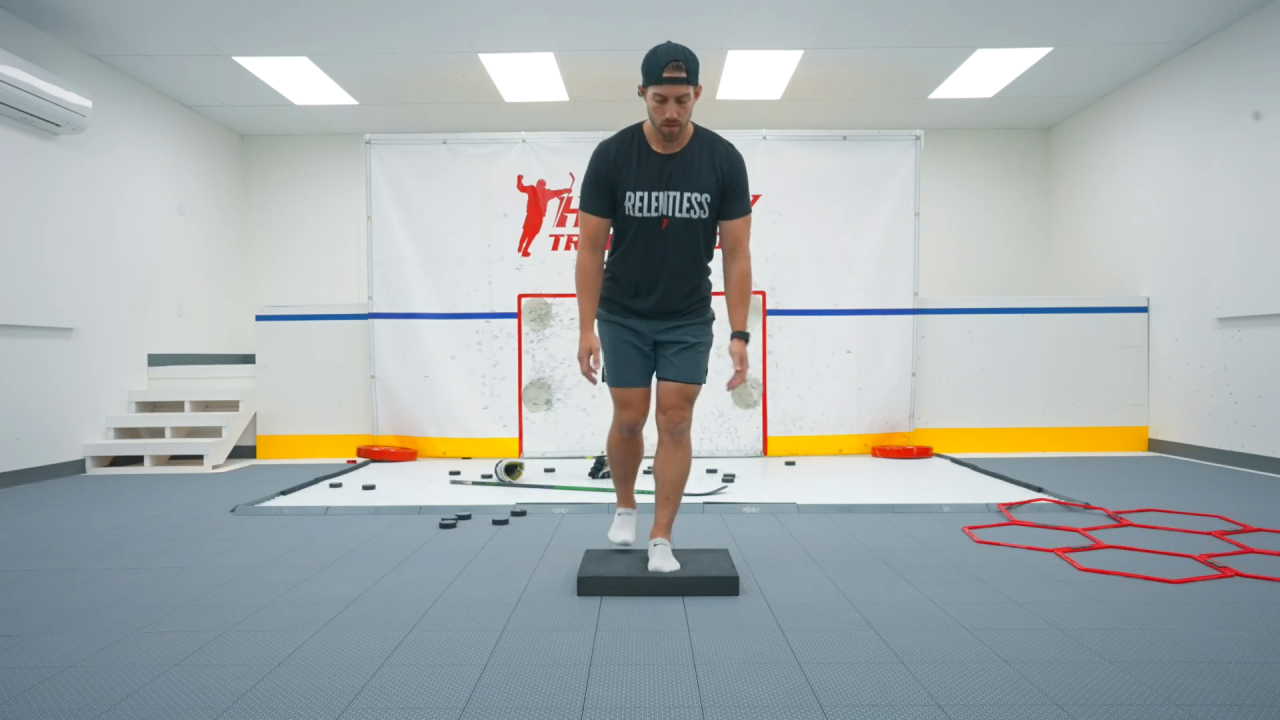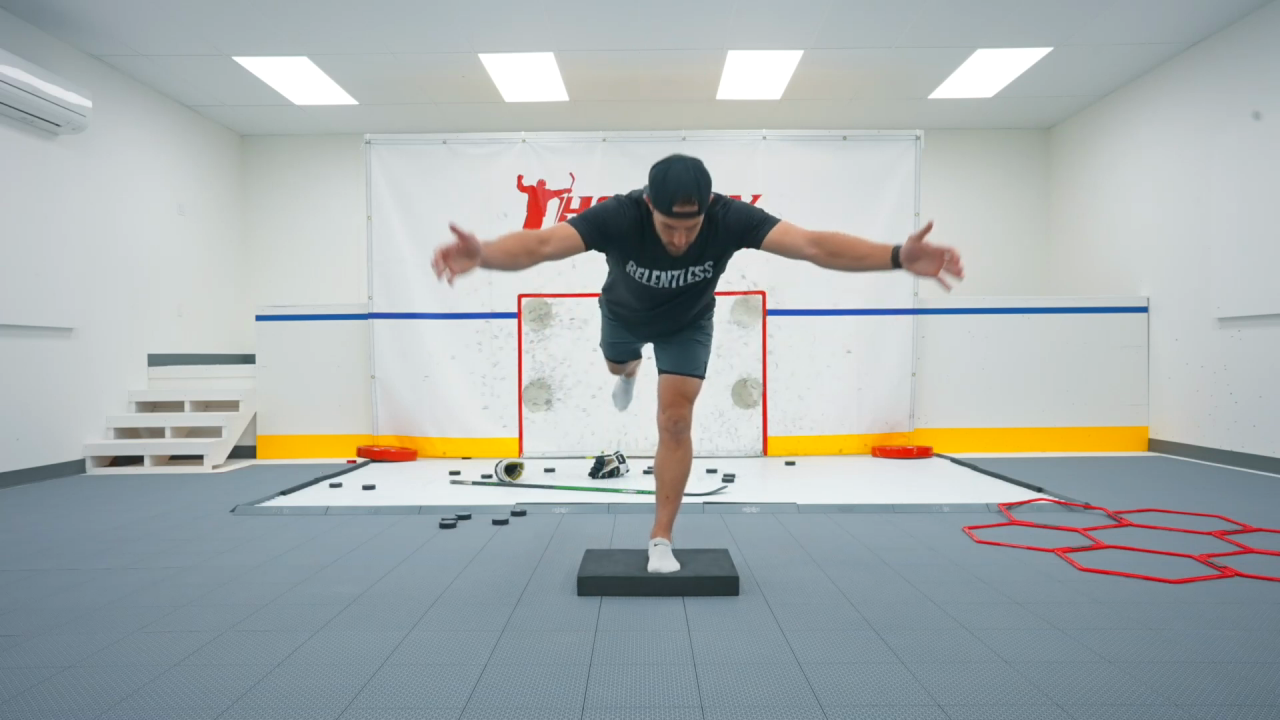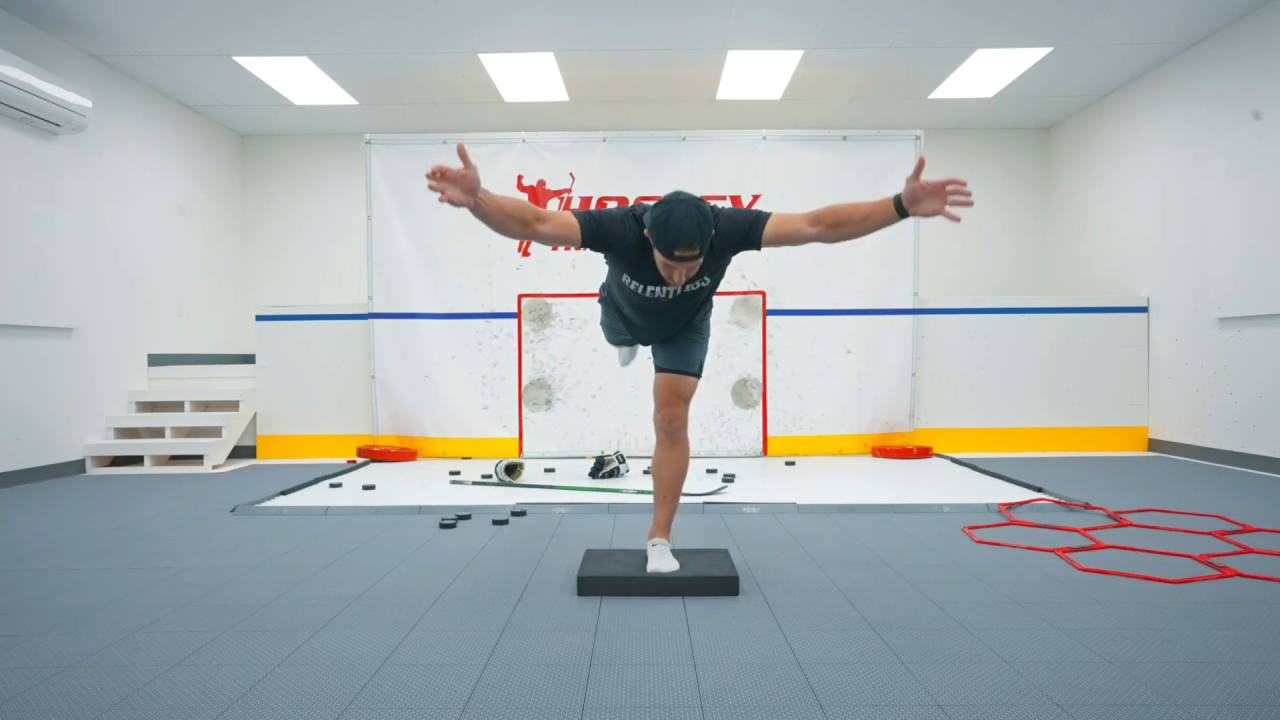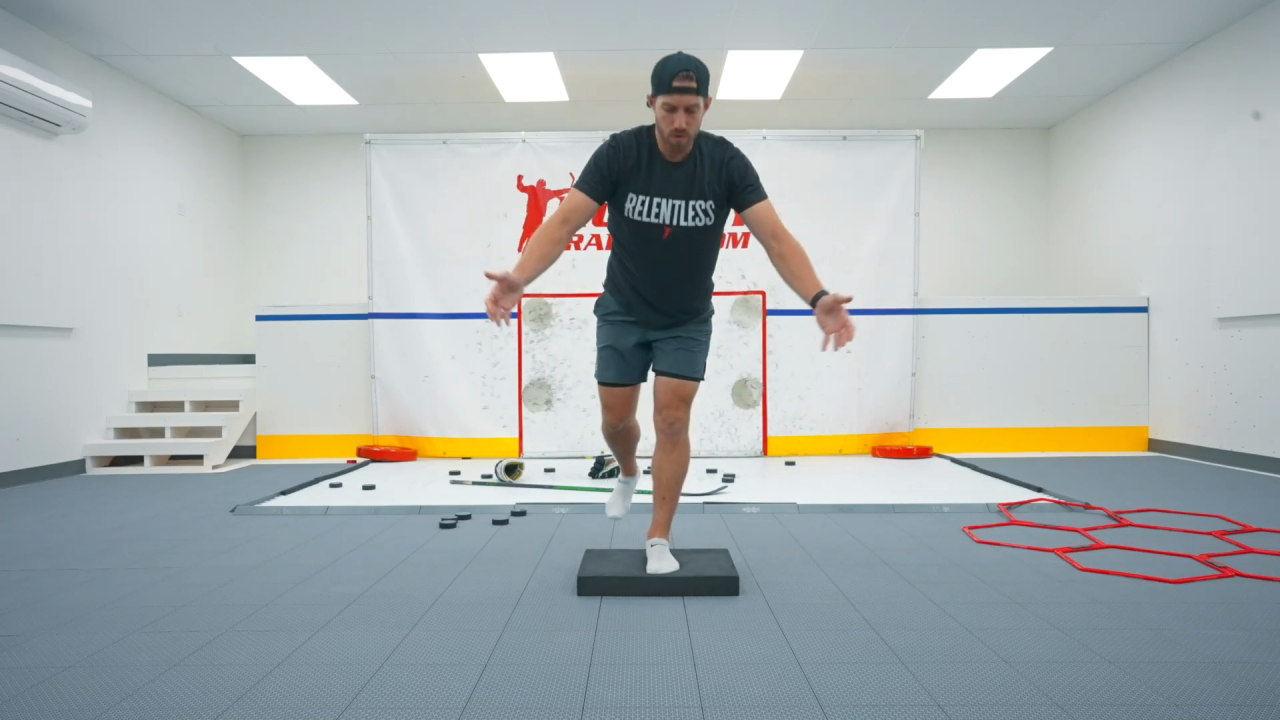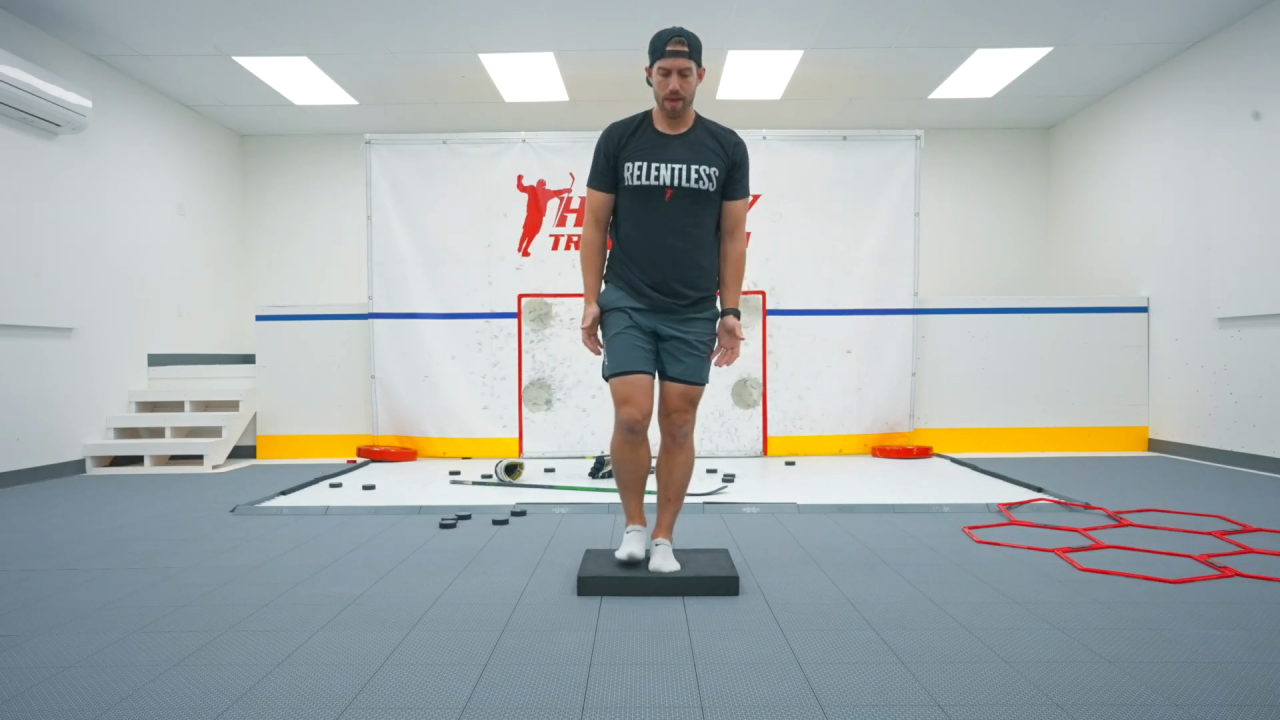
dt=0.7s
person 1, frame 1
left shoulder: (723, 159)
right shoulder: (611, 155)
left elbow: (737, 254)
right elbow: (590, 248)
left wrist: (740, 335)
right wrist: (586, 328)
left hip: (688, 317)
right hip: (623, 314)
left knee: (675, 422)
right knee: (629, 419)
left ankle: (661, 540)
right ankle: (625, 508)
person 1, frame 2
left shoulder: (730, 220)
right shoulder: (618, 217)
left elbow: (814, 245)
right elbow: (539, 244)
left wrist: (898, 256)
right wrist: (480, 254)
left hip: (686, 322)
right hip: (625, 315)
left knee: (675, 419)
right knee: (617, 364)
left ankle: (660, 540)
right ankle: (628, 369)
person 1, frame 3
left shoulder: (727, 228)
right shoulder: (620, 229)
left elbow: (818, 226)
right elbow: (535, 223)
left wrist: (902, 205)
right wrist: (476, 198)
left hip: (685, 327)
right hip: (624, 314)
left knee: (671, 418)
right knee: (625, 337)
left ankle: (659, 540)
right ankle: (633, 340)
person 1, frame 4
left shoulder: (727, 162)
right shoulder: (618, 152)
left elbow: (774, 236)
right elbow: (565, 222)
left wrist: (817, 298)
right wrist: (519, 278)
left hip: (687, 318)
right hip: (623, 311)
left knee: (672, 422)
right knee: (616, 419)
left ankle: (658, 540)
right ankle: (627, 474)
person 1, frame 5
left shoulder: (726, 146)
right shoulder: (618, 138)
left elbow: (733, 236)
right elbow: (595, 225)
left wrist: (731, 311)
right wrist: (591, 300)
left hip: (693, 311)
right hip: (627, 304)
left knee: (678, 425)
right knee: (632, 418)
left ankle: (663, 539)
right ankle: (634, 525)
